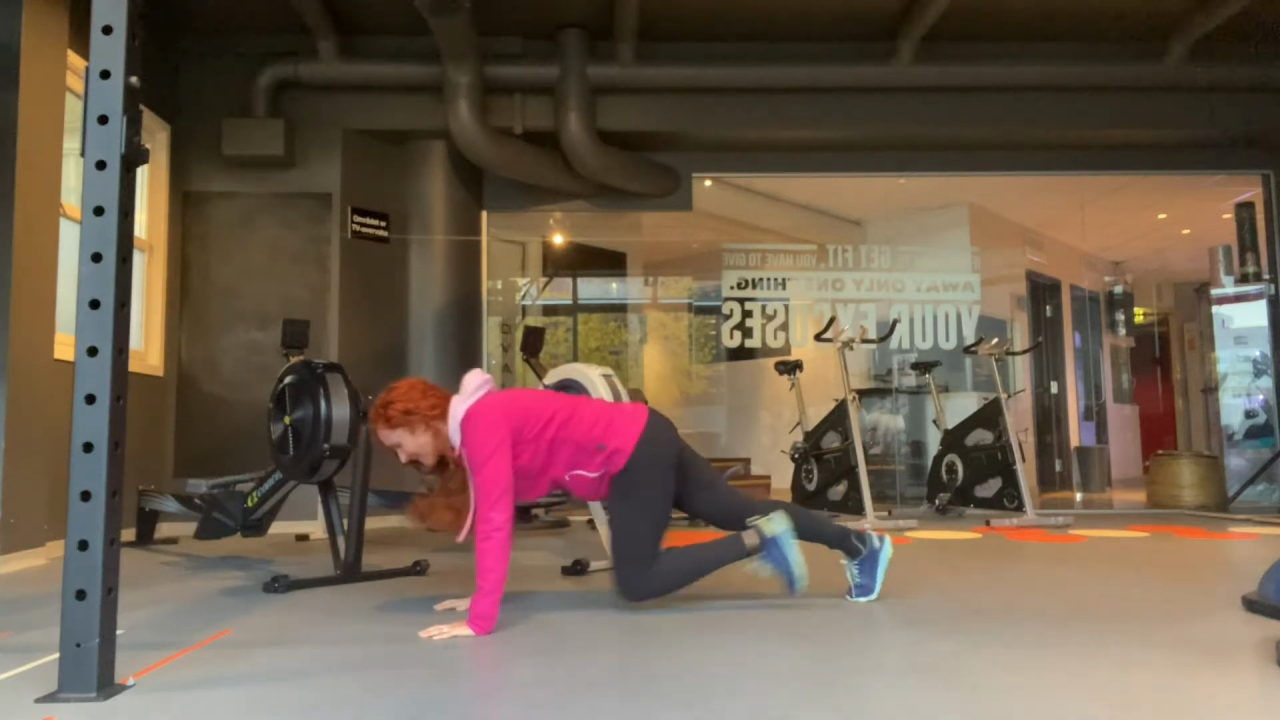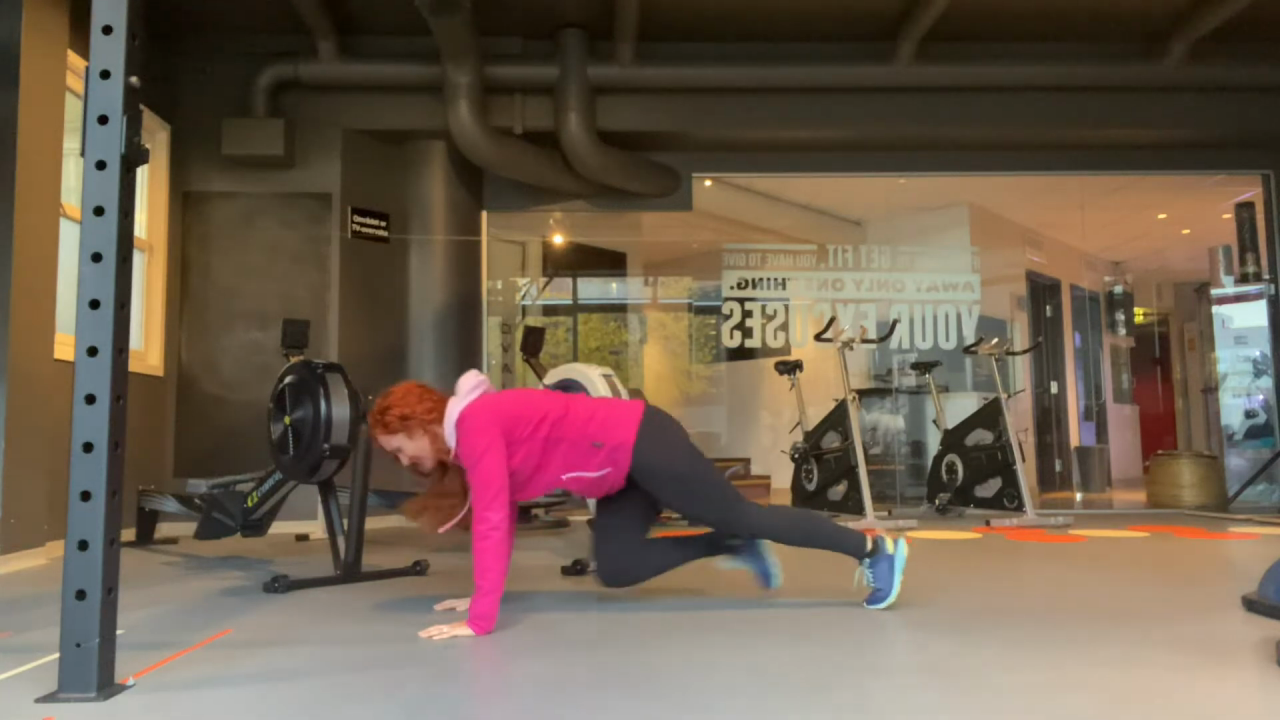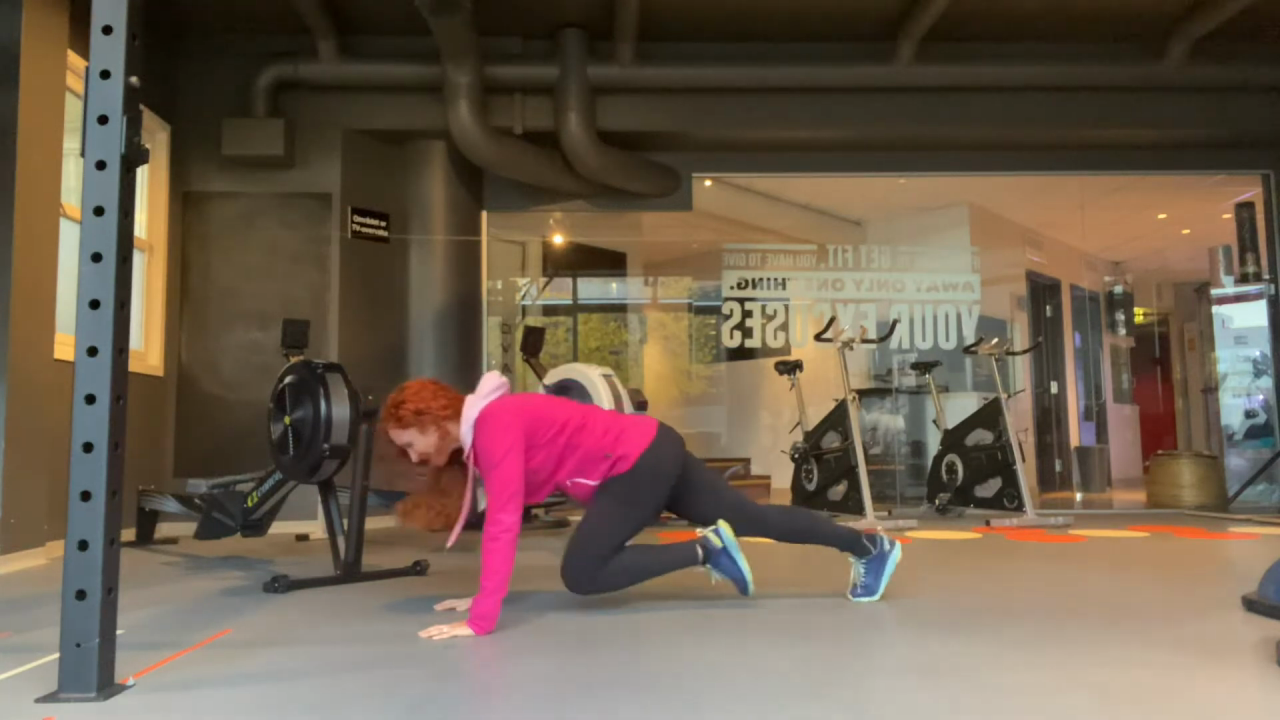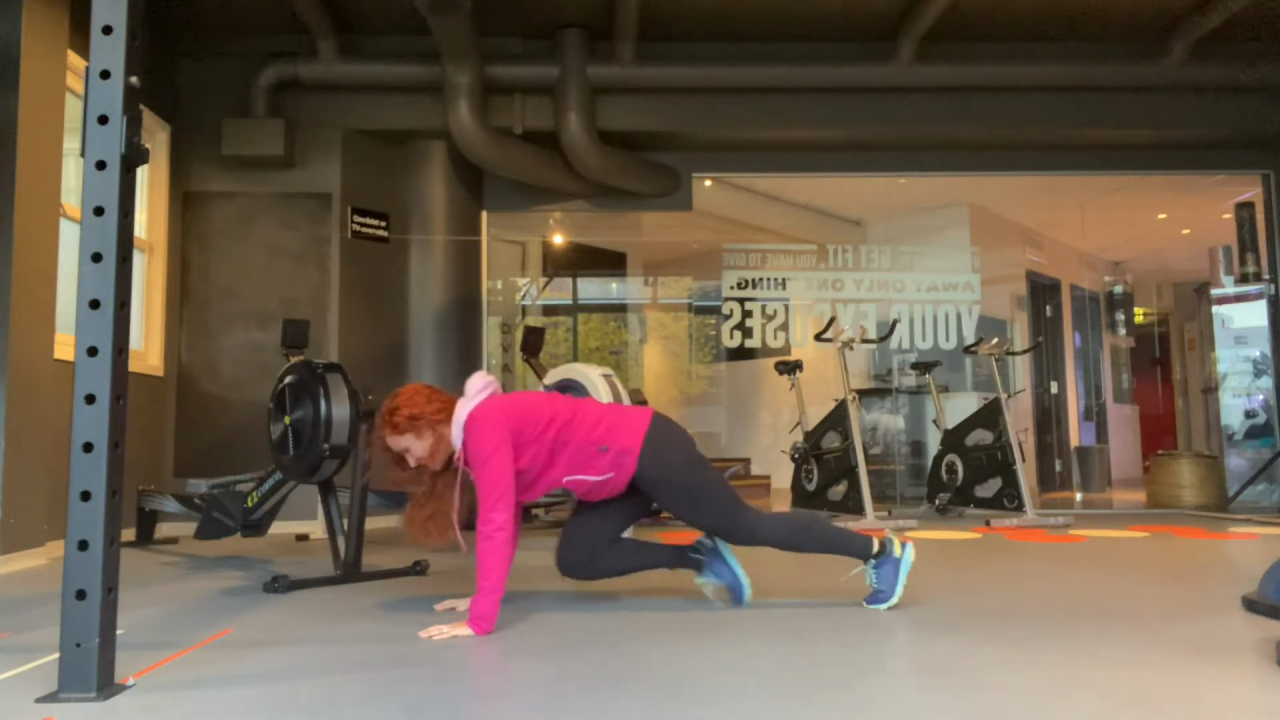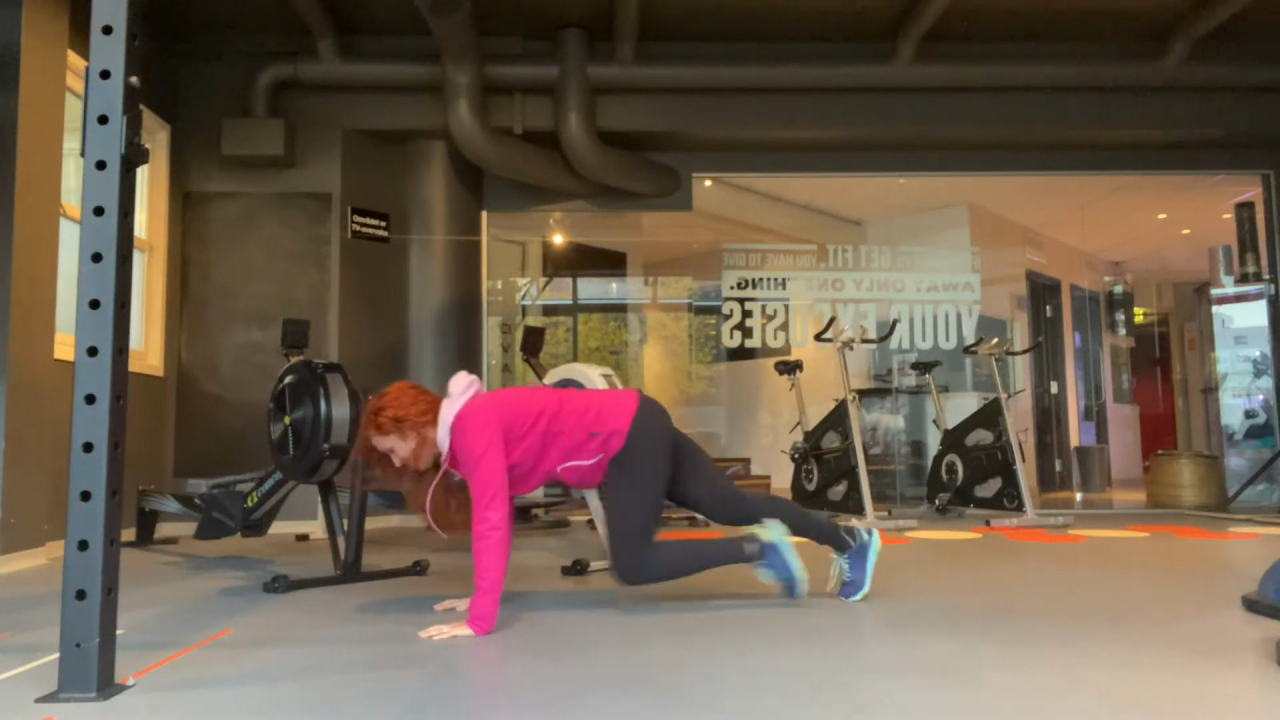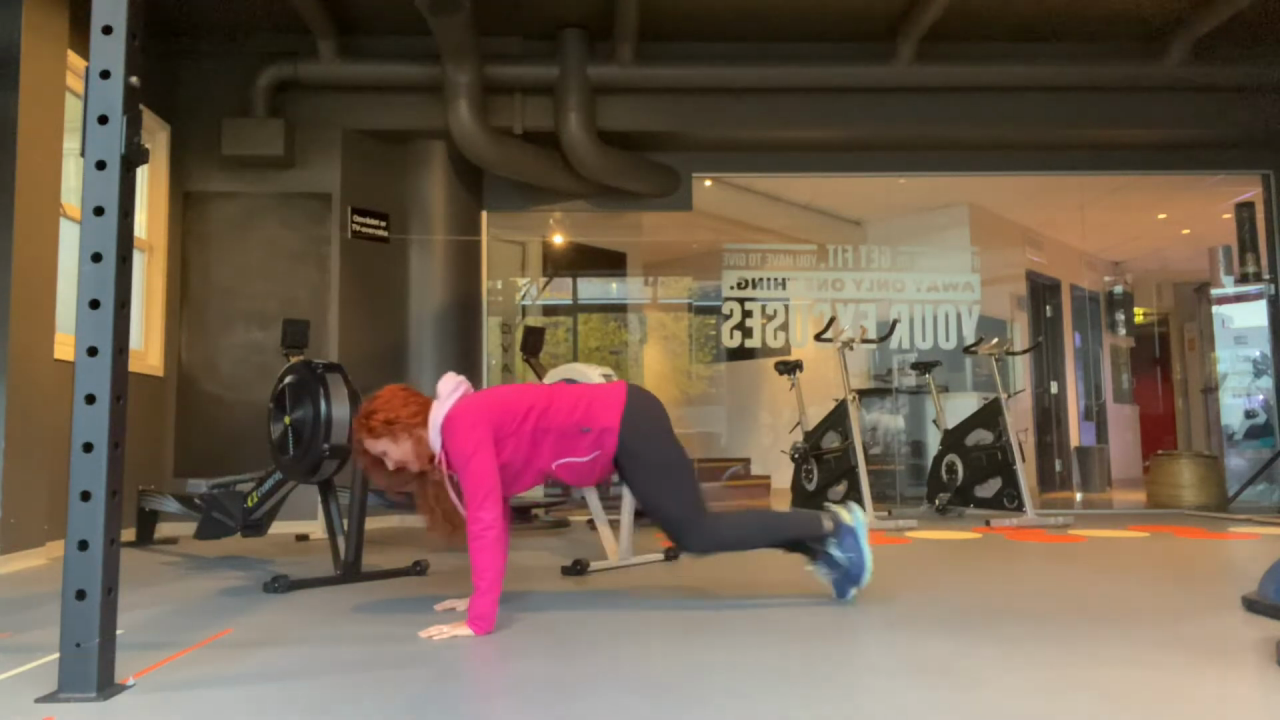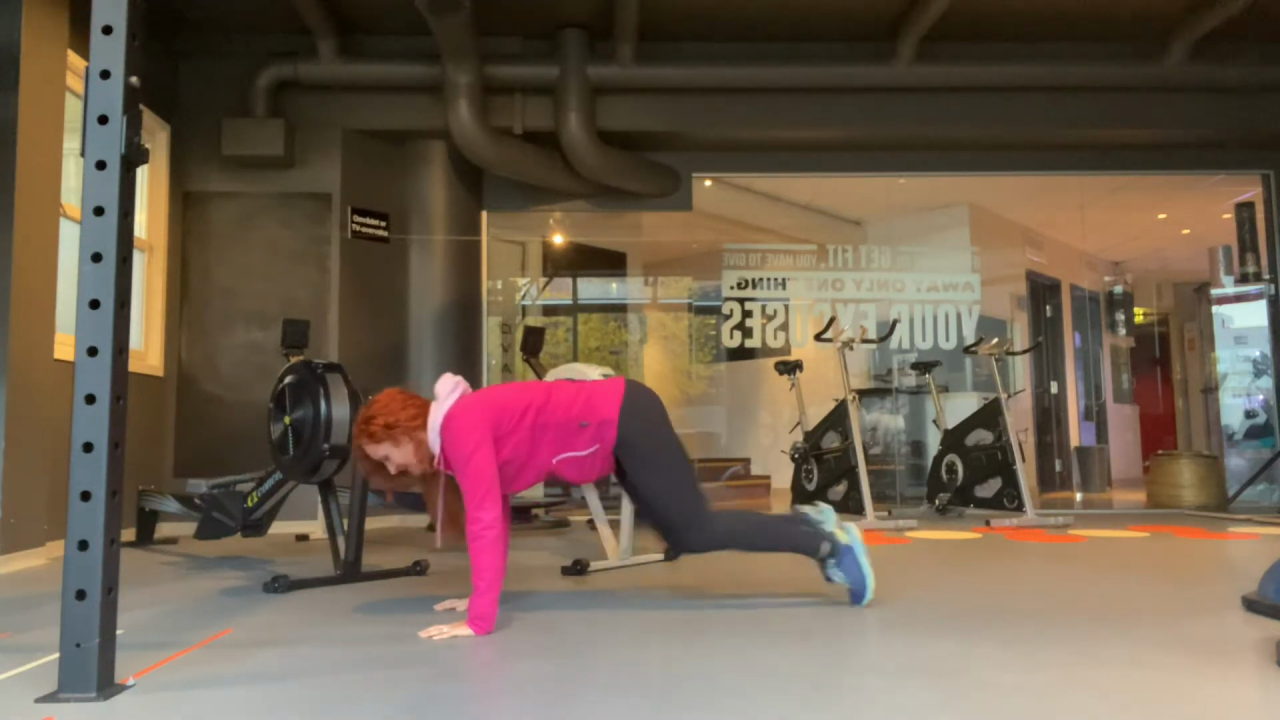
dt=0.4s
person 1, frame 1
left shoulder: (480, 424)
right shoulder: (472, 430)
left elbow: (496, 522)
right elbow: (497, 514)
left wrist: (480, 618)
right wrist: (484, 593)
left hip: (639, 449)
right hip: (639, 443)
left knee: (636, 583)
right knee: (738, 511)
left ankle: (759, 541)
right ankle: (863, 544)
person 1, frame 2
left shoulder: (475, 426)
right shoulder: (477, 429)
left elbow: (493, 523)
right elbow: (500, 515)
left wrist: (481, 618)
right wrist: (483, 594)
left hip: (643, 444)
right hip: (631, 451)
left knee: (740, 514)
right knee: (614, 570)
left ankle: (875, 549)
right ankle: (732, 545)
person 1, frame 3
left shoulder: (495, 426)
right shoulder: (477, 433)
left elbow: (504, 524)
right elbow: (503, 515)
left wrist: (482, 619)
right wrist: (485, 595)
left hip: (644, 458)
right hip: (648, 457)
left knee: (581, 572)
right knee: (747, 517)
left ankle: (706, 548)
right ankle: (871, 546)
person 1, frame 4
left shoulder: (483, 425)
right shoulder: (482, 430)
left elbow: (496, 523)
right elbow: (504, 516)
left wrist: (480, 618)
right wrist: (484, 593)
left hip: (647, 453)
right hip: (630, 461)
left knee: (746, 526)
right knee: (577, 561)
left ankle: (883, 550)
right ankle: (699, 558)
person 1, frame 5
left shoulder: (472, 425)
right shoulder: (462, 431)
left elbow: (492, 523)
right elbow: (496, 515)
left wrist: (479, 616)
right wrist: (483, 590)
left hip: (634, 427)
right hip: (632, 432)
left knee: (631, 565)
right knee: (733, 506)
left ankle: (758, 547)
right ankle: (853, 542)
person 1, frame 6
left shoulder: (461, 425)
right shoulder: (459, 431)
left elbow: (486, 520)
right elbow: (490, 513)
left wrist: (479, 618)
right wrist: (479, 593)
left hip: (626, 421)
right hip: (613, 436)
left knee: (698, 533)
right knee: (688, 533)
left ankle: (834, 524)
right ankle: (825, 552)
person 1, frame 7
left shoulder: (460, 426)
right shoulder: (459, 432)
left elbow: (486, 520)
right elbow: (488, 514)
left wrist: (480, 618)
right wrist: (481, 592)
left hip: (626, 416)
right hip: (616, 428)
left knee: (694, 528)
right knee: (685, 533)
left ankle: (821, 527)
right ankle: (825, 543)
